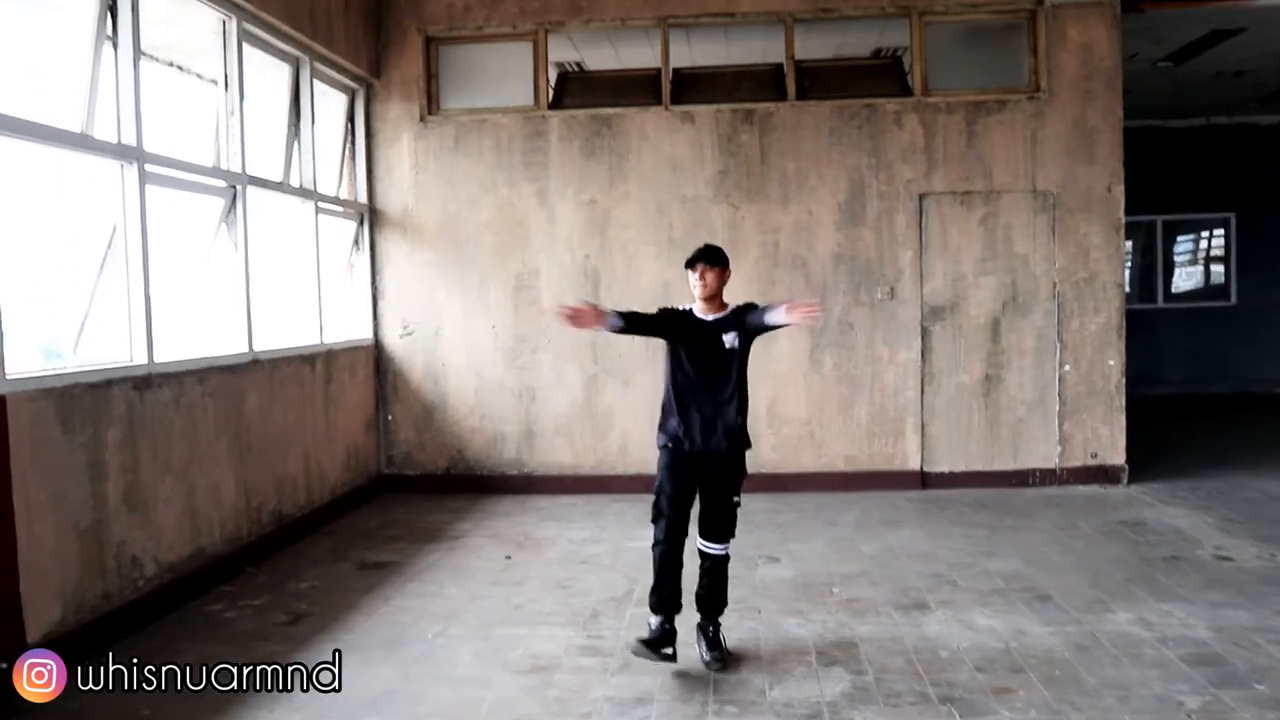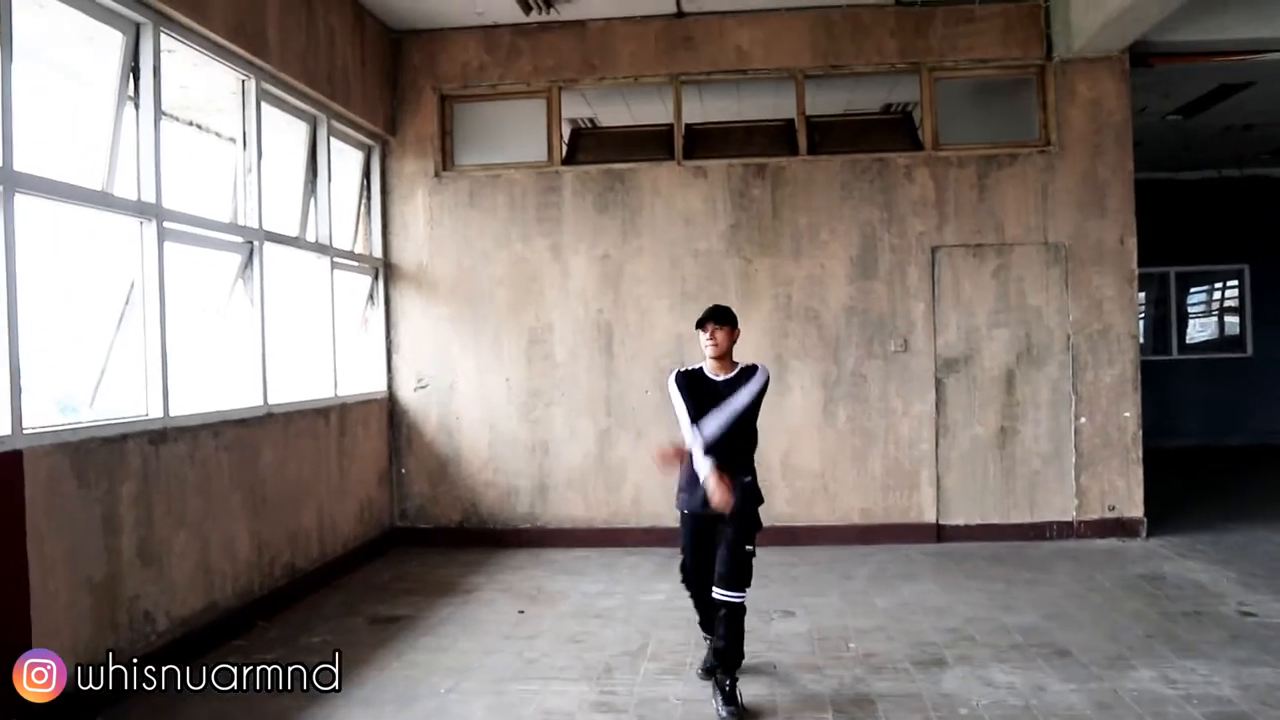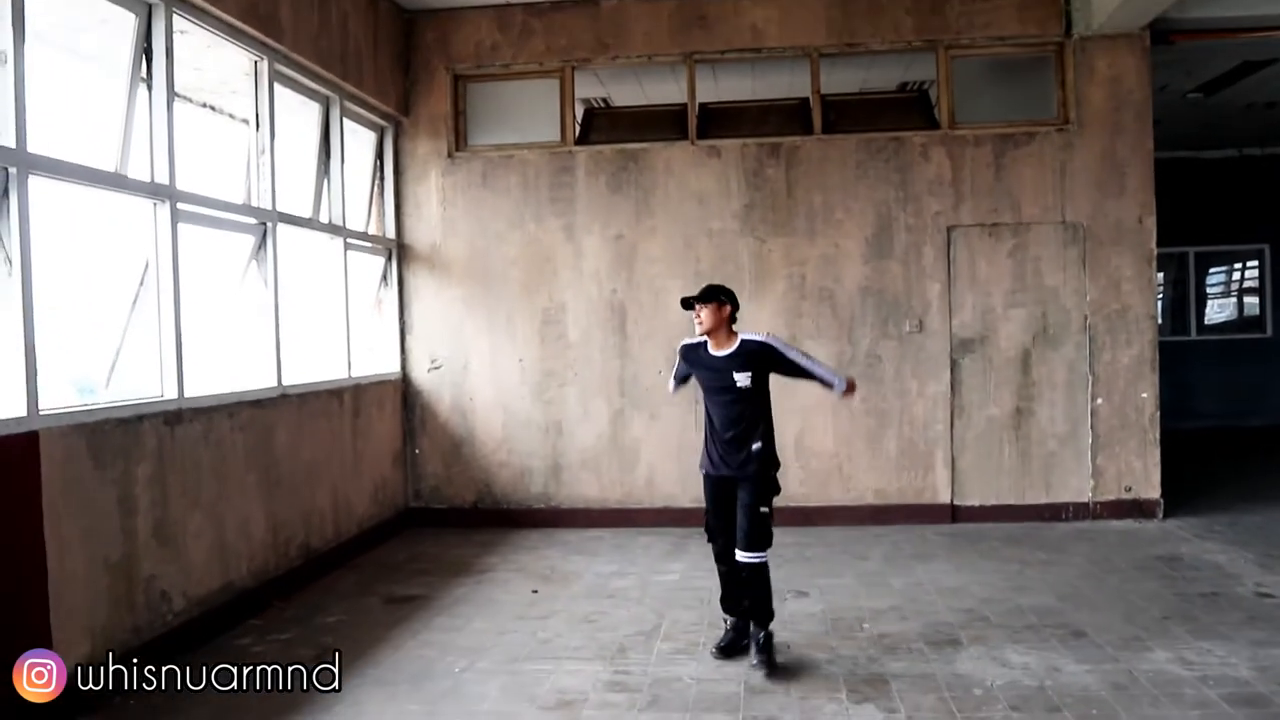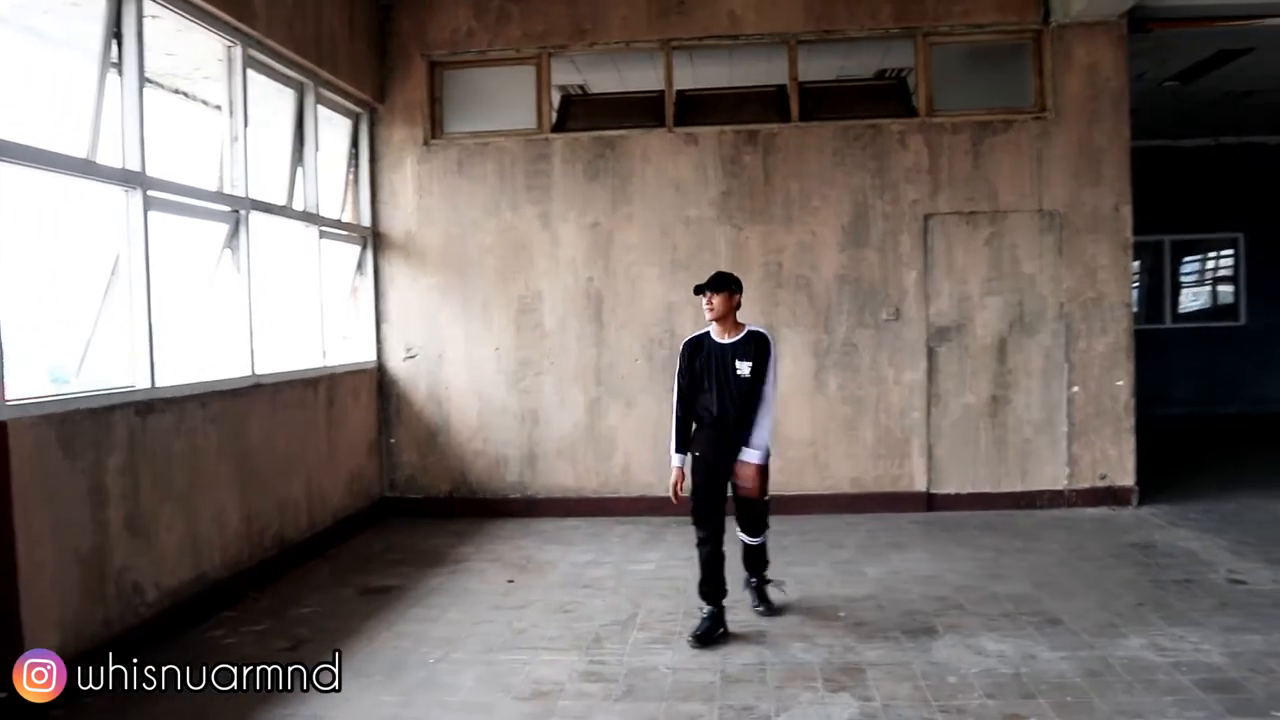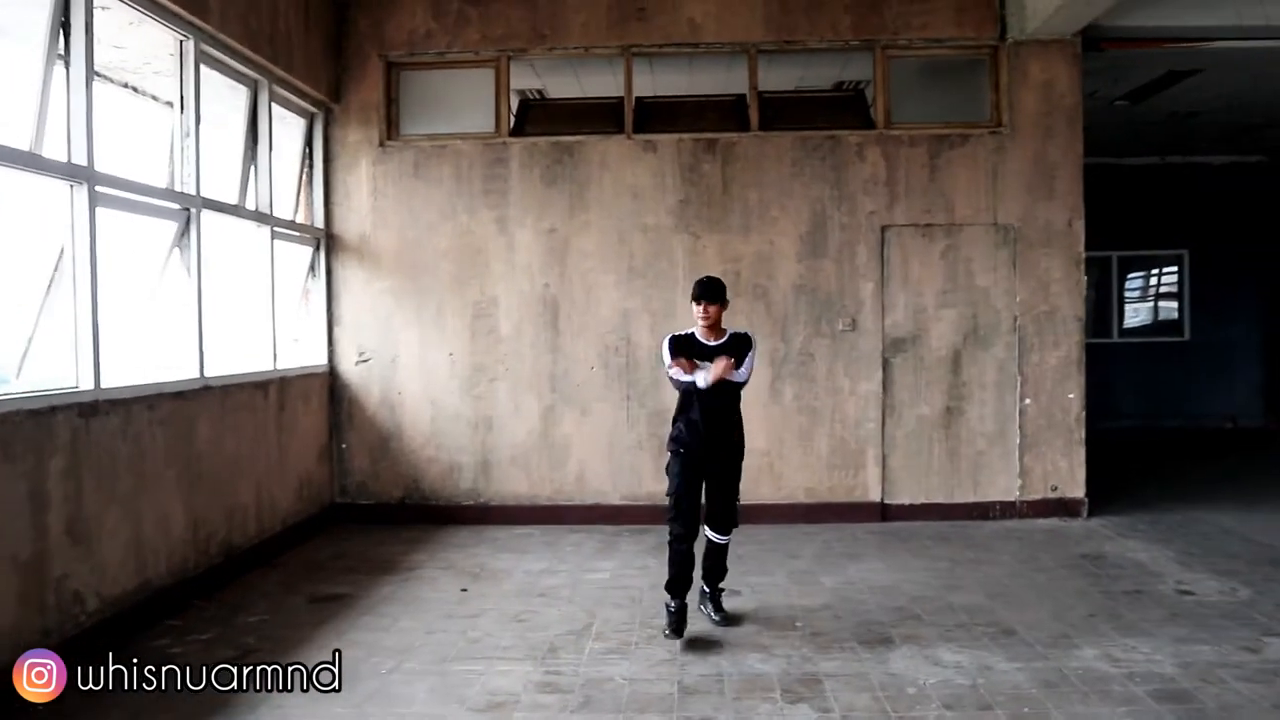
dt=0.4s
person 1, frame 1
left shoulder: (741, 320)
right shoulder: (674, 320)
left elbow: (763, 316)
right elbow: (639, 322)
left wrist: (787, 313)
right wrist: (603, 317)
left hip: (725, 445)
right hip: (678, 442)
left knee: (716, 539)
right knee: (668, 533)
left ankle: (709, 625)
right ankle: (662, 625)
person 1, frame 2
left shoulder: (754, 376)
right shoulder: (683, 380)
left elbow: (730, 413)
right elbow: (689, 426)
left wrist: (686, 448)
right wrist: (708, 472)
left hip: (739, 499)
right hip: (695, 498)
left knee: (730, 588)
right knee: (696, 580)
left ankle: (725, 676)
right ankle: (715, 642)
person 1, frame 3
left shoulder: (760, 348)
right shoulder: (691, 352)
left elbow: (804, 365)
left wrist: (840, 383)
right wrist: (673, 382)
left hip: (754, 465)
right hip: (715, 467)
left knee: (751, 549)
right knee: (723, 550)
left ankle: (761, 631)
right ankle: (736, 623)
person 1, frame 4
left shoulder: (759, 342)
right shoulder: (693, 347)
left elbow: (765, 400)
right elbow: (682, 405)
left wrist: (754, 456)
right wrist: (677, 461)
left hip: (747, 453)
right hip: (707, 454)
left knee: (753, 527)
right knee: (708, 534)
left ankle: (756, 581)
right ankle: (713, 611)
person 1, frame 5
left shoulder: (742, 342)
right shoulder: (677, 343)
left elbow: (739, 377)
right elbow: (678, 378)
left wrist: (695, 368)
right wrist: (710, 374)
left hip: (727, 447)
right hip: (686, 445)
left knee: (721, 526)
right knee: (682, 526)
left ankle: (710, 593)
right ankle: (676, 603)
